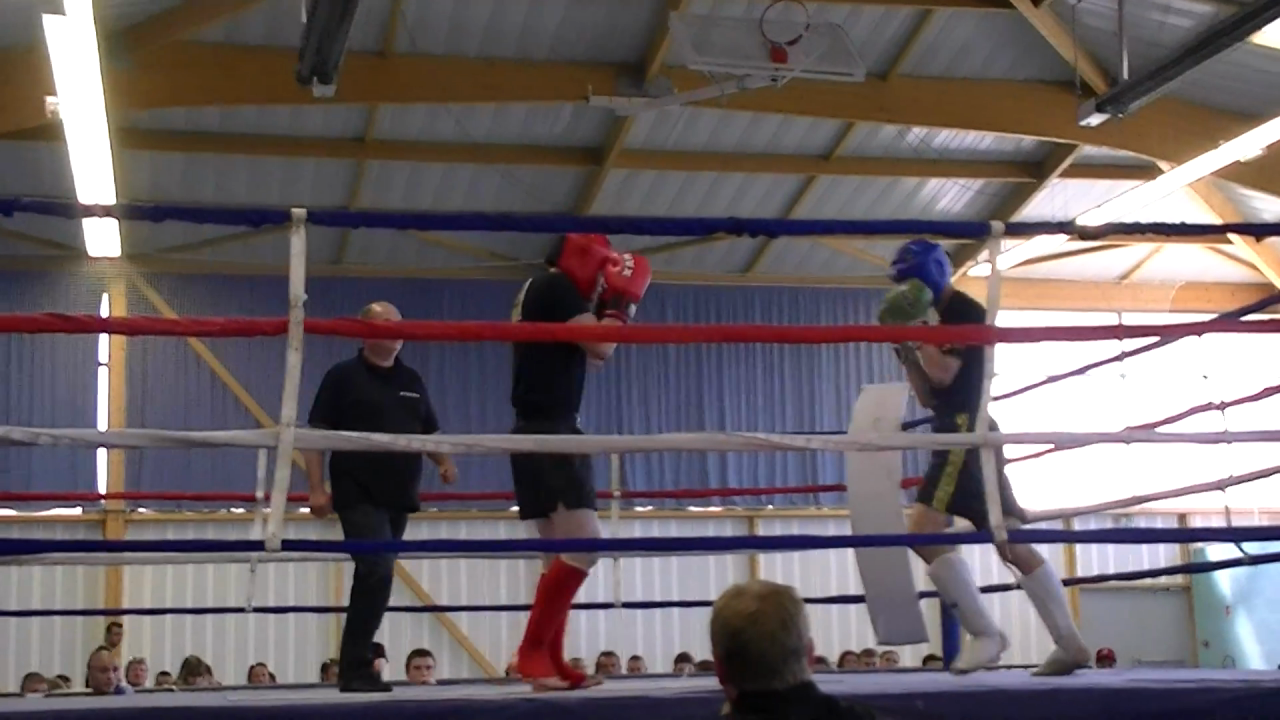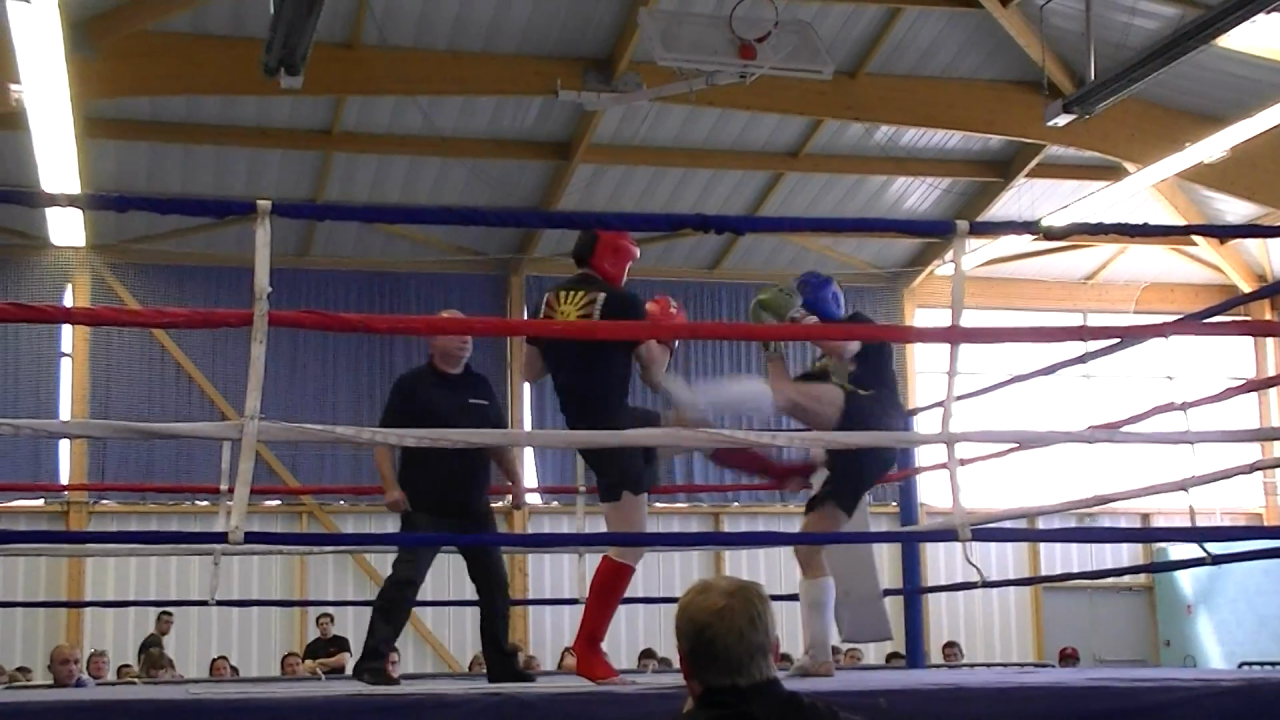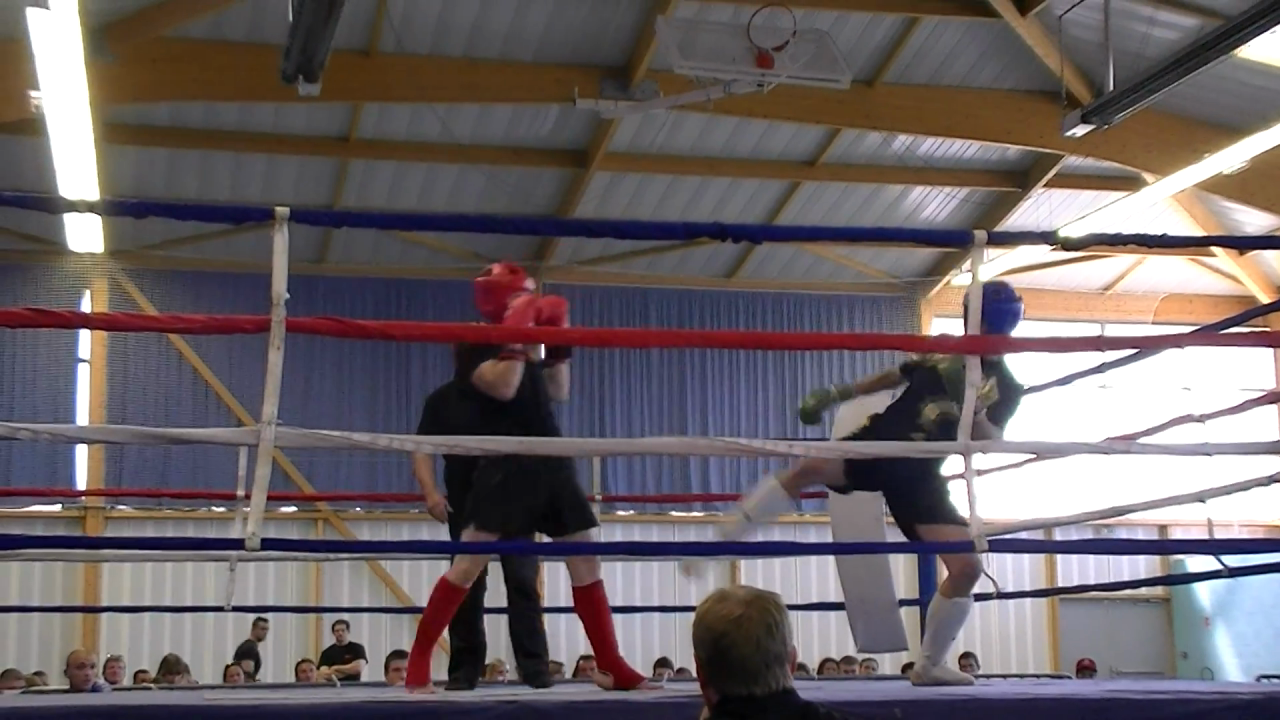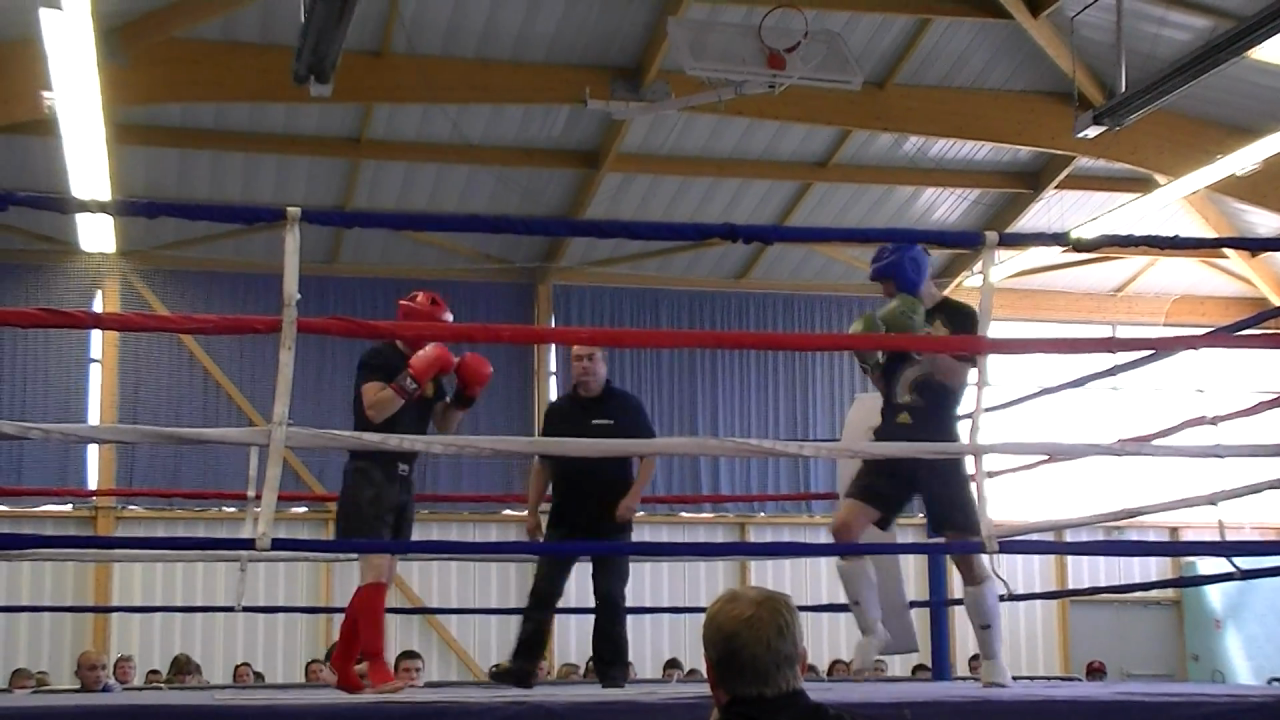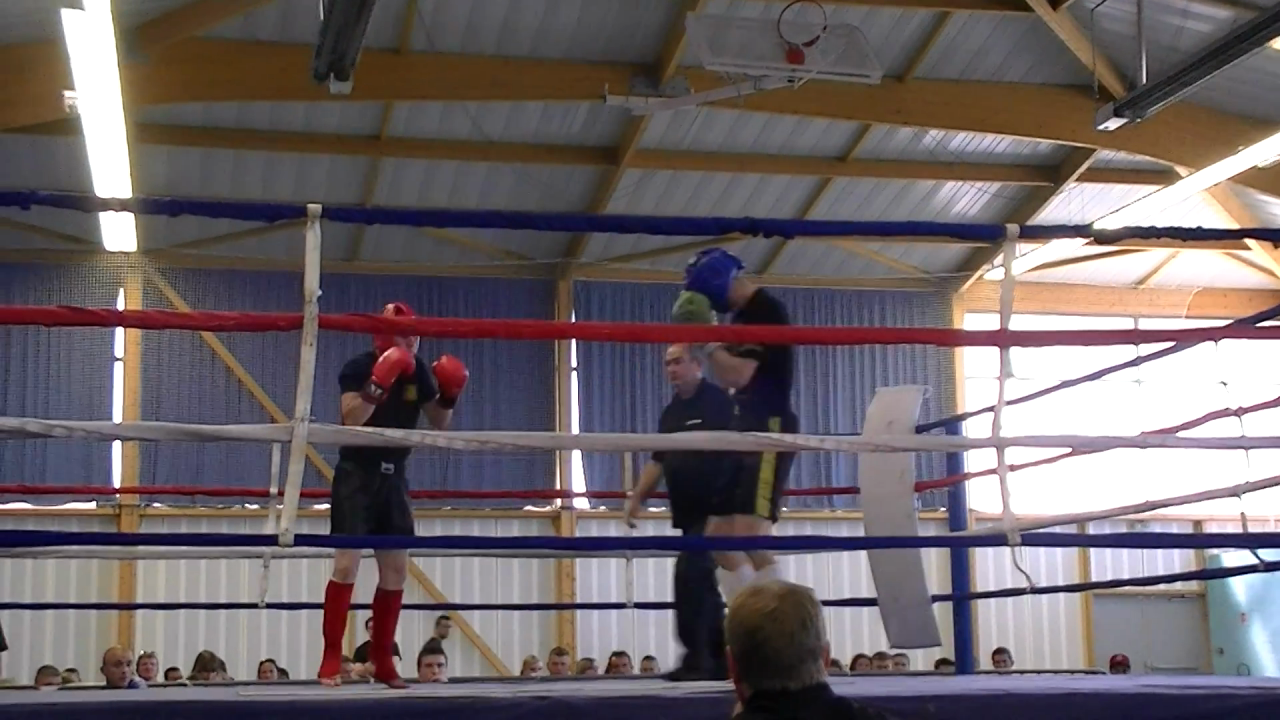
dt=0.7s
person 1, frame 1
left shoulder: (547, 294)
right shoulder: (554, 286)
left elbow: (584, 355)
right elbow: (601, 348)
left wrist: (610, 306)
right wrist: (623, 300)
left hip: (548, 434)
right hip: (547, 434)
left knee: (563, 552)
right knee: (582, 543)
left ankle: (545, 663)
right ankle: (534, 651)
person 1, frame 2
left shoulder: (550, 299)
right shoulder: (621, 304)
left elbow: (530, 371)
right elbow: (655, 377)
right wrist: (665, 335)
left hip: (596, 425)
right hip: (610, 426)
right knee: (628, 545)
left ankle: (787, 471)
right ankle: (587, 654)
person 1, frame 3
left shoulder: (528, 341)
right shoulder: (470, 344)
left elbow: (559, 393)
right elbow: (505, 387)
left wrist: (559, 344)
right wrist: (516, 340)
left hip: (547, 463)
right hip: (505, 464)
left knee: (585, 564)
right knee: (468, 568)
left ankle: (613, 667)
right ankle: (418, 666)
person 1, frame 4
left shoulder: (432, 365)
right shoulder: (379, 358)
left elbow: (444, 425)
right elbow: (375, 409)
left wrist: (467, 394)
right wrist: (414, 377)
left hip: (402, 477)
right hip: (370, 474)
left knee: (380, 577)
right knee: (377, 570)
left ankle: (343, 664)
right ankle: (379, 670)
person 1, frame 5
left shoulder: (418, 370)
right shoulder: (358, 368)
left elbow: (439, 423)
right elbow: (353, 417)
left wrist: (450, 395)
right wrist: (380, 382)
left hip: (393, 478)
right hip: (357, 475)
left knee: (395, 571)
right knee: (346, 565)
left ankle: (381, 659)
right ankle: (332, 658)
person 2, frame 1
left shoulder: (963, 310)
right shoulder: (945, 321)
left elbow: (943, 375)
right elbow: (926, 392)
left wrist: (913, 326)
right wrist: (906, 344)
left hip: (963, 433)
right hip: (967, 436)
left knee: (923, 532)
right knee: (1015, 546)
left ankle: (985, 633)
right ankle: (1070, 646)
person 2, frame 2
left shoulder: (861, 326)
right shoulder: (827, 366)
left elbow: (844, 346)
right elbow: (798, 398)
left wrist: (793, 312)
right wrist: (771, 342)
left hip: (873, 423)
right hip: (862, 448)
left knee: (783, 394)
right knee: (808, 544)
left ankle: (687, 405)
right ankle: (818, 655)
person 2, frame 3
left shoulder: (1006, 388)
right shoulder: (947, 351)
left elbow: (989, 439)
right elbow: (895, 376)
left wrist: (969, 405)
right wrist: (835, 394)
left hip: (919, 469)
right hip: (878, 443)
left knee: (967, 565)
right knee: (808, 470)
left ankle: (930, 663)
right ankle: (720, 540)
person 2, frame 4
left shoulder: (961, 317)
right shoulder: (893, 320)
left elbow: (958, 380)
right wrist: (867, 359)
left hip: (938, 447)
right hip: (891, 444)
left knee: (966, 555)
right knee: (845, 526)
left ankle: (992, 660)
right ankle: (871, 631)
person 2, frame 5
left shoulder: (764, 309)
right shoulder: (743, 314)
left elbow: (737, 376)
left hip: (770, 430)
right hip: (747, 429)
left knee: (748, 532)
right knee: (720, 539)
person 3, frame 1
left shoulder: (412, 380)
right shoulder: (343, 376)
left elbow: (430, 433)
right elbow: (316, 435)
left wrist: (445, 461)
right wrist: (317, 487)
left hip: (399, 500)
right hip: (359, 498)
left knee: (371, 582)
right knee: (378, 575)
left ankle: (355, 672)
right ankle: (357, 669)
person 3, frame 2
left shoulder: (481, 387)
right shoulder: (412, 384)
left elbow: (497, 441)
right elbow: (384, 440)
left wrist: (515, 481)
right wrist: (391, 486)
left hip: (472, 505)
right hip: (424, 505)
left knee: (494, 582)
right knee: (406, 578)
left ankle: (501, 664)
right ankle: (372, 661)
person 3, frame 3
right shoulder: (442, 401)
right elbow: (423, 451)
right wrist: (430, 492)
right hip: (466, 512)
left knee: (524, 585)
right knee: (467, 592)
left ankle: (534, 666)
right ankle: (465, 670)
person 3, frame 4
left shoulder: (626, 406)
right shoulder: (557, 411)
left elbow: (650, 455)
right elbow: (543, 463)
left wrist: (635, 495)
right wrist: (533, 512)
left hip: (611, 521)
right hip: (564, 520)
left knee: (609, 595)
right knee: (543, 590)
left ankle: (612, 670)
right ankle: (523, 666)
person 3, frame 5
left shoulder: (721, 401)
right shoulder: (670, 413)
right elbow: (658, 463)
right wrist: (636, 498)
left hip: (718, 510)
right hip: (690, 513)
left knee: (689, 574)
right knee: (704, 584)
left ankle: (695, 657)
right ankle: (720, 660)
